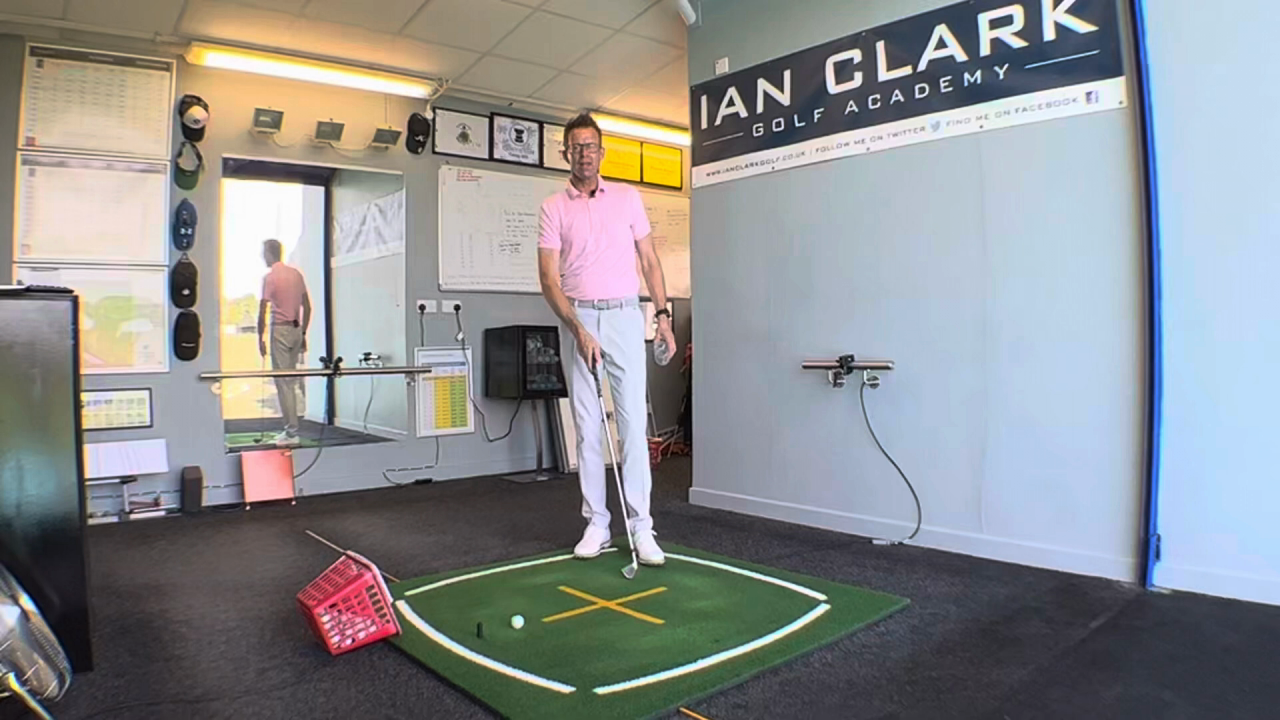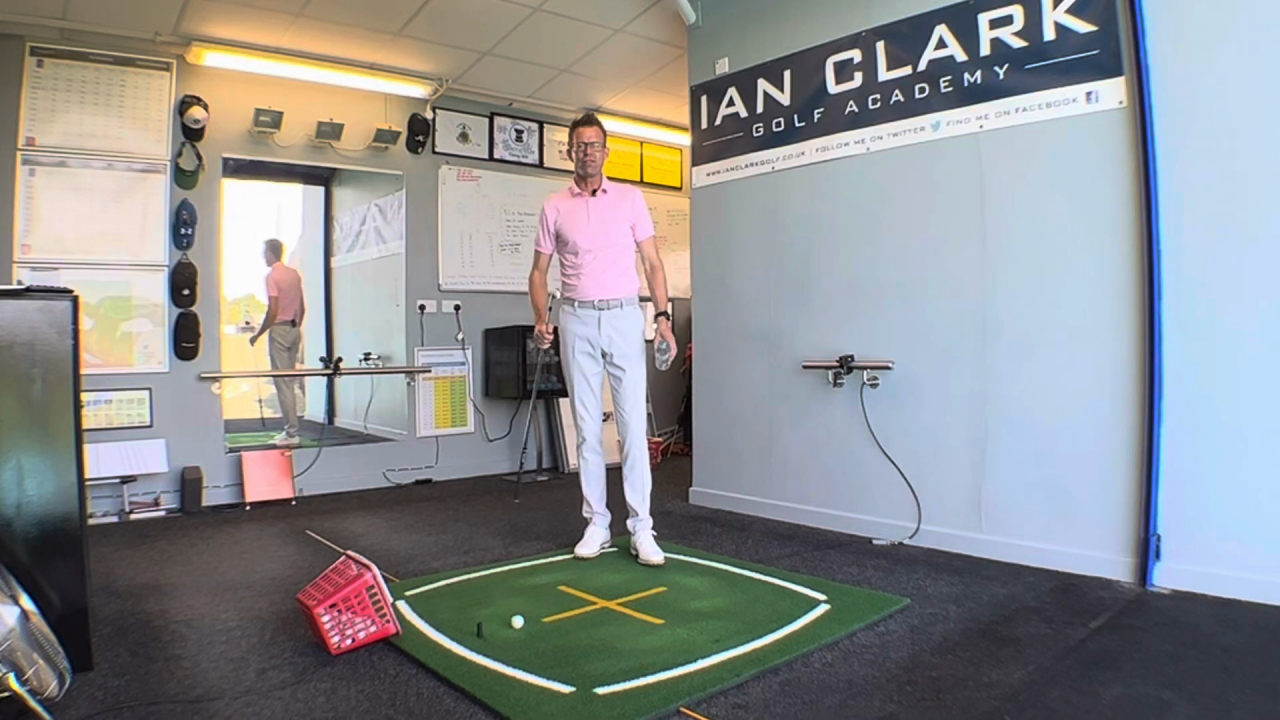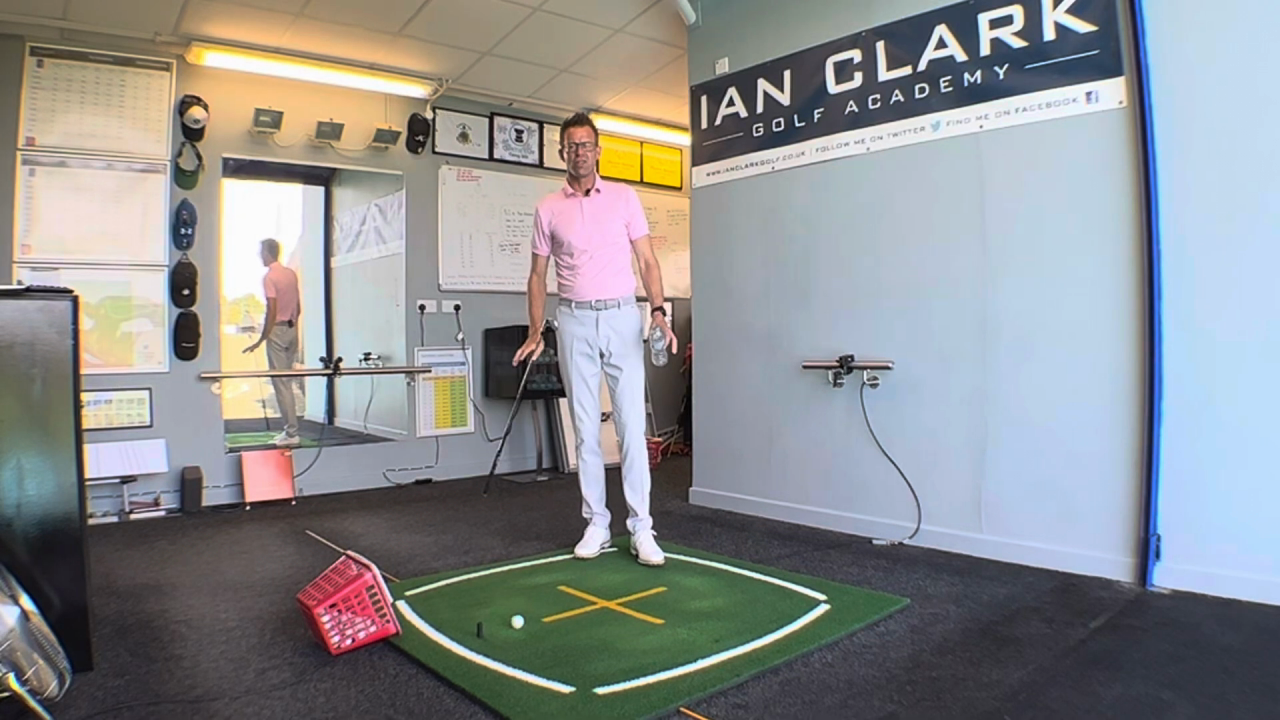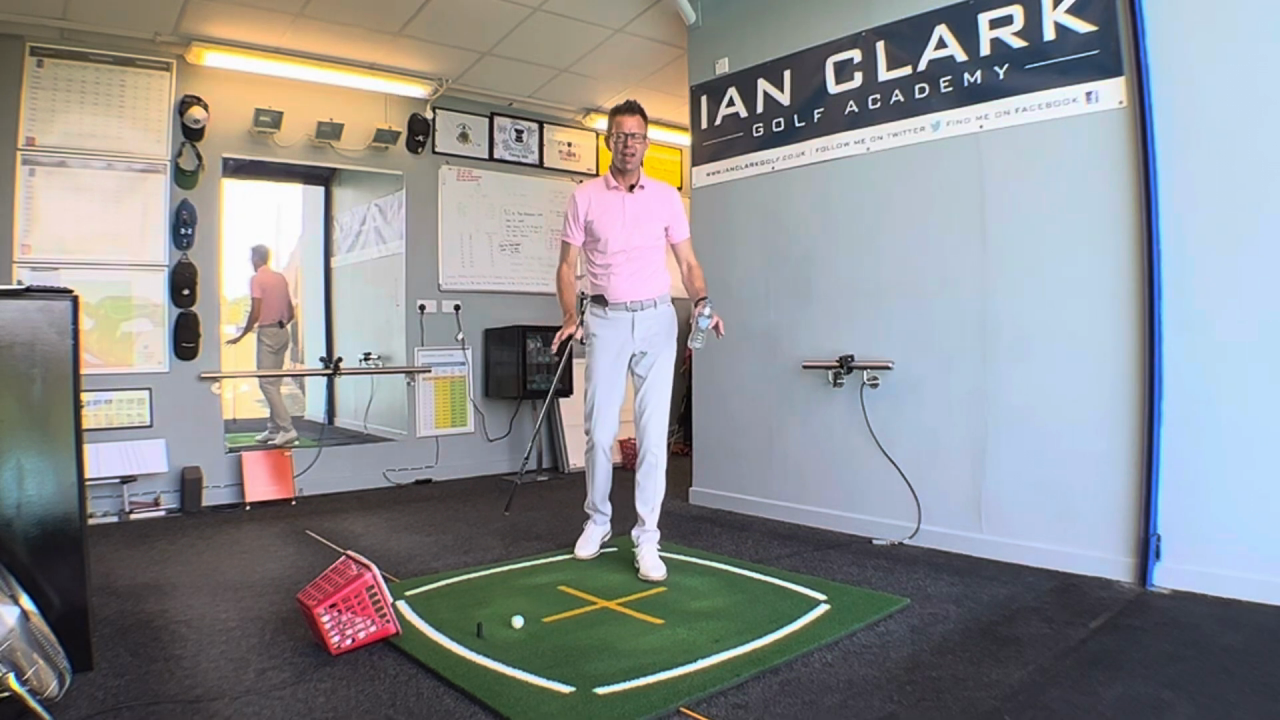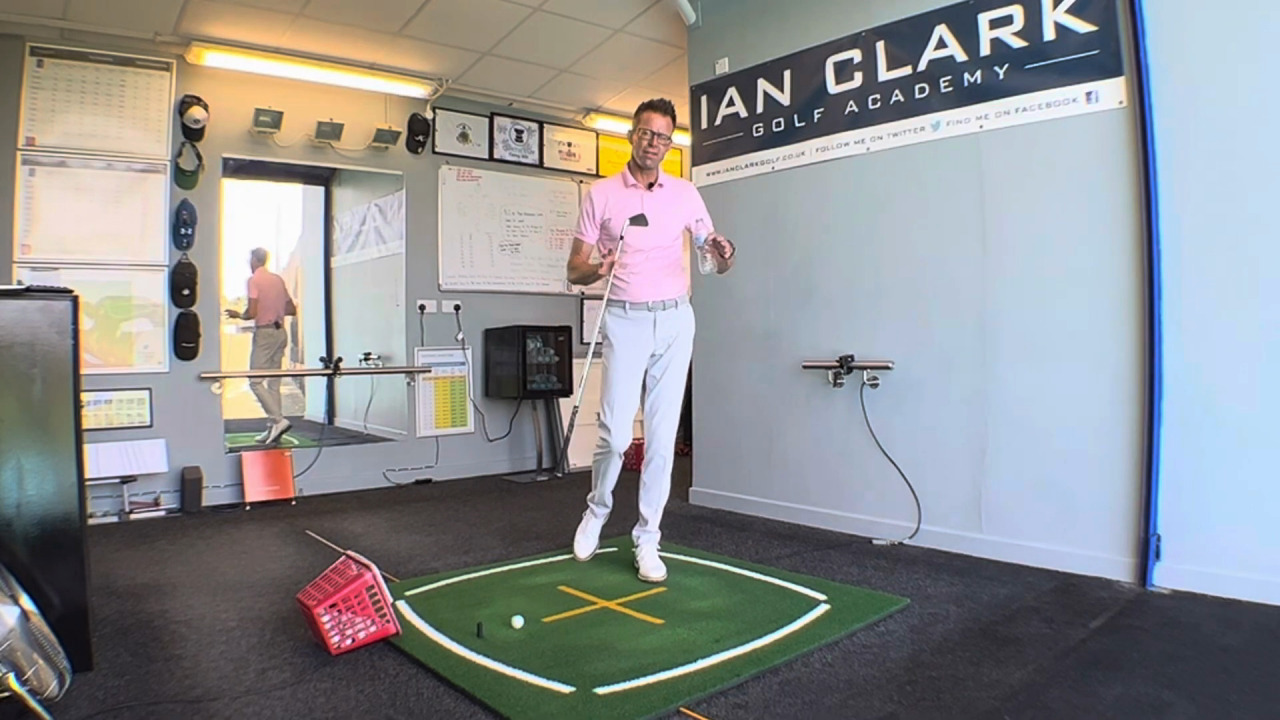
dt=1s
person 1, frame 1
left shoulder: (627, 197)
right shoulder: (553, 207)
left elbow: (649, 261)
right elbow: (549, 278)
left wrist: (662, 314)
right wrist: (579, 329)
left hip: (624, 316)
right hip: (578, 323)
left knee: (633, 423)
right knee: (587, 427)
left ankle: (640, 527)
right ankle: (596, 524)
person 1, frame 2
left shoulder: (630, 198)
right shoulder: (553, 206)
left elbow: (652, 262)
right elbow: (539, 271)
left wrist: (662, 316)
right wrist: (541, 317)
left hip: (624, 317)
right hip: (577, 320)
left knee: (633, 422)
right knee: (586, 426)
left ankle: (640, 527)
right ankle: (596, 523)
person 1, frame 3
left shoulder: (624, 197)
right shoulder: (547, 208)
left elbow: (647, 261)
right elbow: (538, 275)
left wrist: (658, 312)
right wrist: (535, 331)
left hip: (622, 317)
right hip: (574, 322)
left knee: (631, 424)
right knee: (585, 427)
left ankle: (641, 527)
right ankle: (596, 523)
person 1, frame 4
left shoulder: (666, 196)
right shoulder: (584, 196)
left elbow: (687, 262)
right elbow: (567, 266)
left wrist: (703, 304)
right wrist: (570, 316)
left hip: (656, 320)
right hip: (606, 321)
left knee: (653, 433)
right knee: (600, 430)
left ankle: (646, 540)
right ankle: (598, 519)
person 1, frame 5
left shoulder: (685, 193)
right shoulder: (600, 193)
left elbow: (715, 257)
right elbow: (574, 269)
left wrist: (722, 253)
right wrist: (596, 269)
left hip: (674, 321)
right hip: (624, 321)
left knee: (661, 436)
right knee: (615, 433)
left ankle: (646, 540)
right ankle: (597, 509)
person 2, frame 1
left shoulder: (270, 277)
right shoulder: (296, 273)
left elbow: (263, 312)
right elbow: (307, 307)
left wrist: (261, 339)
right wrist: (303, 334)
left hip: (280, 330)
right hip: (296, 329)
left knee: (283, 383)
right knee: (290, 382)
left ankle: (292, 433)
right ankle: (290, 429)
person 2, frame 2
left shoulder: (272, 276)
right shoulder: (294, 274)
left elbow: (273, 311)
left wrist: (258, 334)
left hip: (279, 330)
right hip: (294, 330)
left knee: (282, 383)
right knee: (289, 382)
left ankle: (292, 433)
right ankle: (290, 429)
person 2, frame 3
left shoulder: (270, 277)
right shoulder: (291, 274)
left elbow: (272, 313)
left wrist: (260, 341)
left hip: (277, 331)
right hip: (292, 330)
left knee: (280, 384)
right knee: (287, 383)
left ankle: (292, 434)
right ankle: (289, 429)
person 2, frame 4
left shoulder: (257, 279)
right shoulder: (281, 278)
left elbow: (255, 314)
right elbow: (291, 313)
left wrist: (241, 336)
left hip: (267, 333)
right hip: (283, 332)
left knee: (266, 383)
right knee: (274, 383)
left ankle: (287, 428)
right ankle: (274, 430)
person 2, frame 5
left shoulder: (254, 280)
right shoulder: (278, 279)
left elbow: (252, 313)
right elbow: (292, 309)
left wrist: (239, 315)
left hip: (264, 333)
right hip: (279, 332)
left knee: (256, 381)
right knee: (273, 382)
left ankle: (278, 420)
right ankle: (273, 428)
